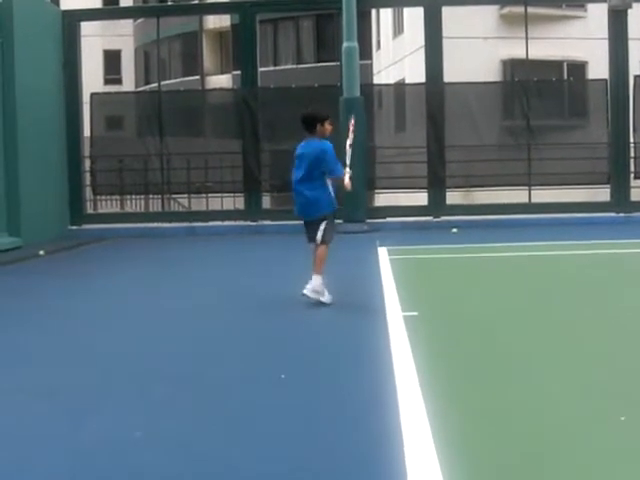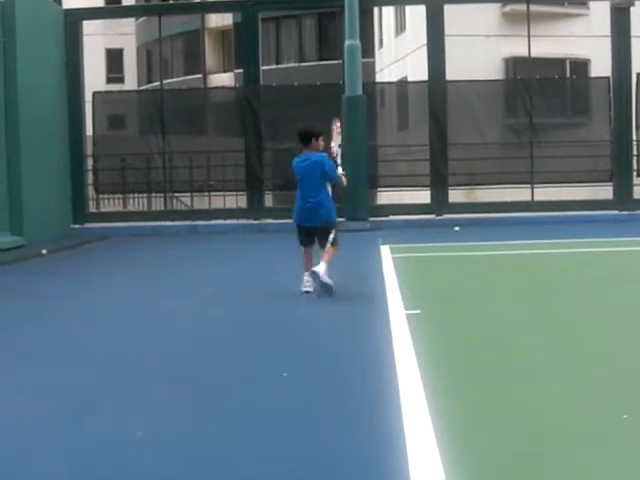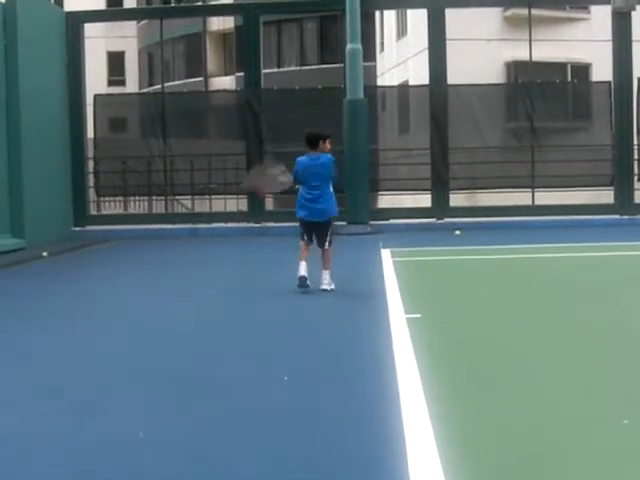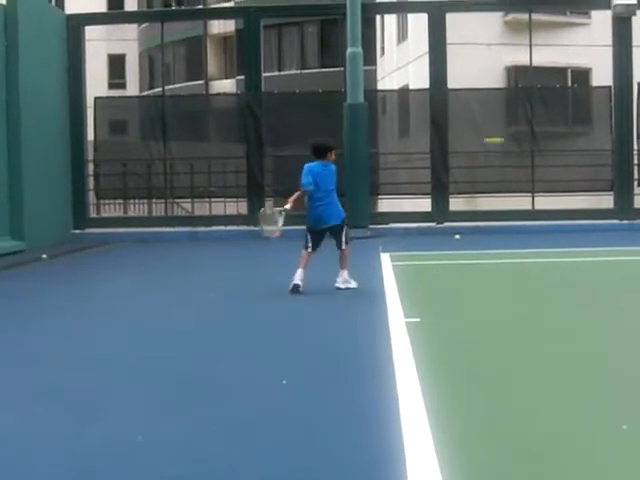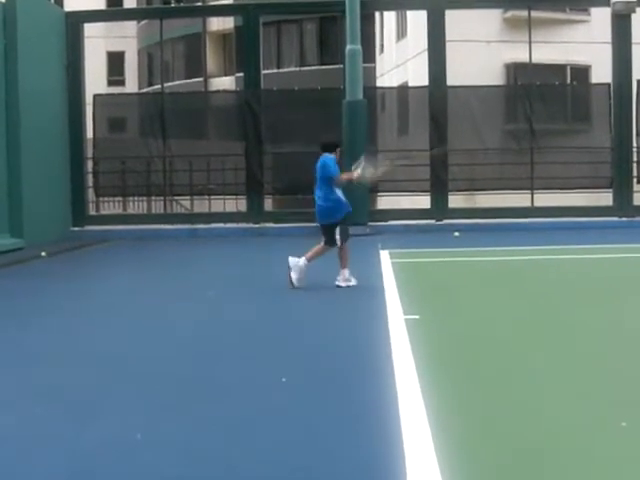
dt=0.3s
person 1, frame 1
left shoulder: (301, 148)
right shoulder: (325, 147)
right elbow: (336, 174)
left wrist: (339, 175)
right wrist: (345, 183)
left hip: (305, 203)
right hip: (321, 203)
left knee: (316, 241)
right knee: (322, 242)
left ankle: (315, 283)
right ankle: (316, 286)
person 1, frame 2
left shoulder: (296, 162)
right shoulder: (322, 159)
right elbow: (336, 180)
left wrist: (335, 175)
right wrist: (341, 177)
left hip: (302, 212)
right hip: (323, 212)
left knee: (307, 245)
right knee: (331, 244)
left ankle: (307, 281)
right ankle: (321, 269)
person 1, frame 3
left shoulder: (300, 162)
right shoulder: (329, 159)
left elbow: (296, 181)
left hip: (305, 209)
right hip: (326, 209)
left knee: (305, 241)
right knee: (325, 245)
left ankle: (303, 271)
right ankle: (326, 280)
person 1, frame 4
left shoulder: (308, 168)
right shoulder: (332, 169)
left elbow: (307, 188)
left wrist: (293, 199)
right wrist: (297, 196)
left hip: (315, 217)
right hip: (335, 214)
left knee: (308, 249)
right knee: (344, 246)
left ankle: (298, 278)
right ankle: (343, 279)
person 1, frame 5
left shoulder: (325, 161)
right shoulder: (328, 159)
right elbow: (338, 180)
left wrist: (348, 176)
right wrist: (352, 176)
left hip: (329, 209)
right hip: (333, 209)
left knee: (329, 243)
right knee: (342, 242)
left ankle: (299, 263)
right ankle: (344, 276)
